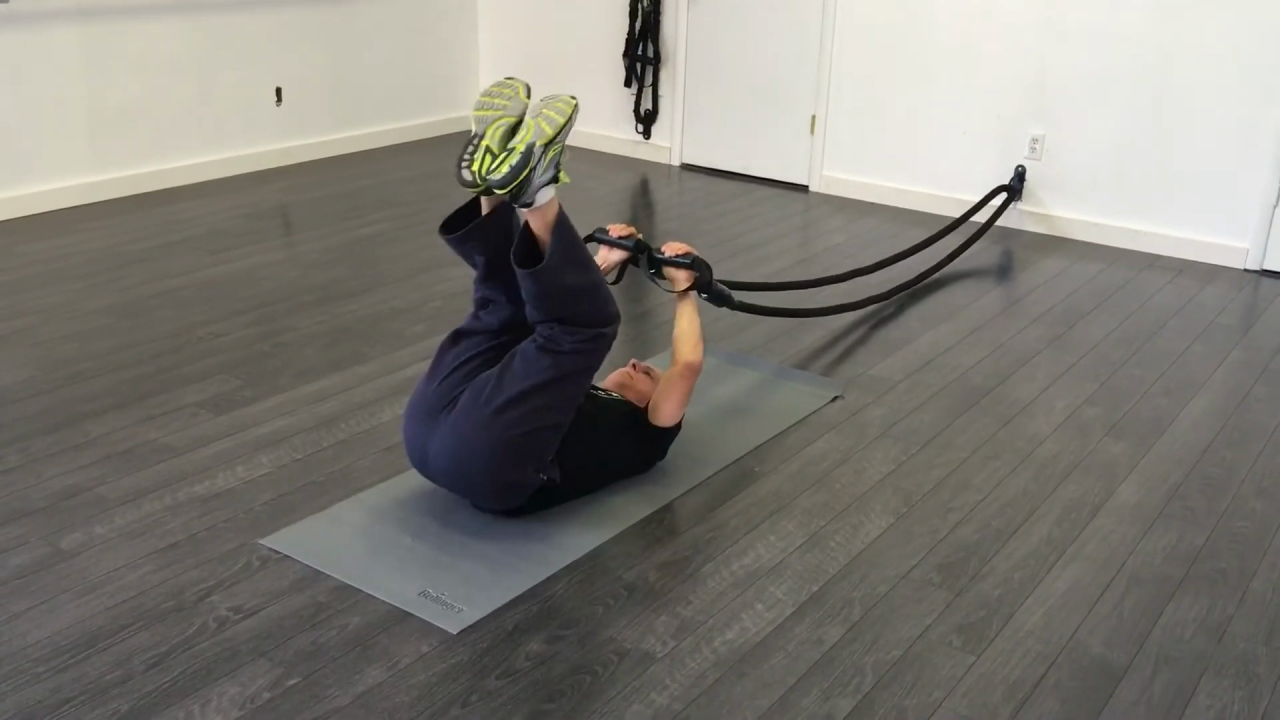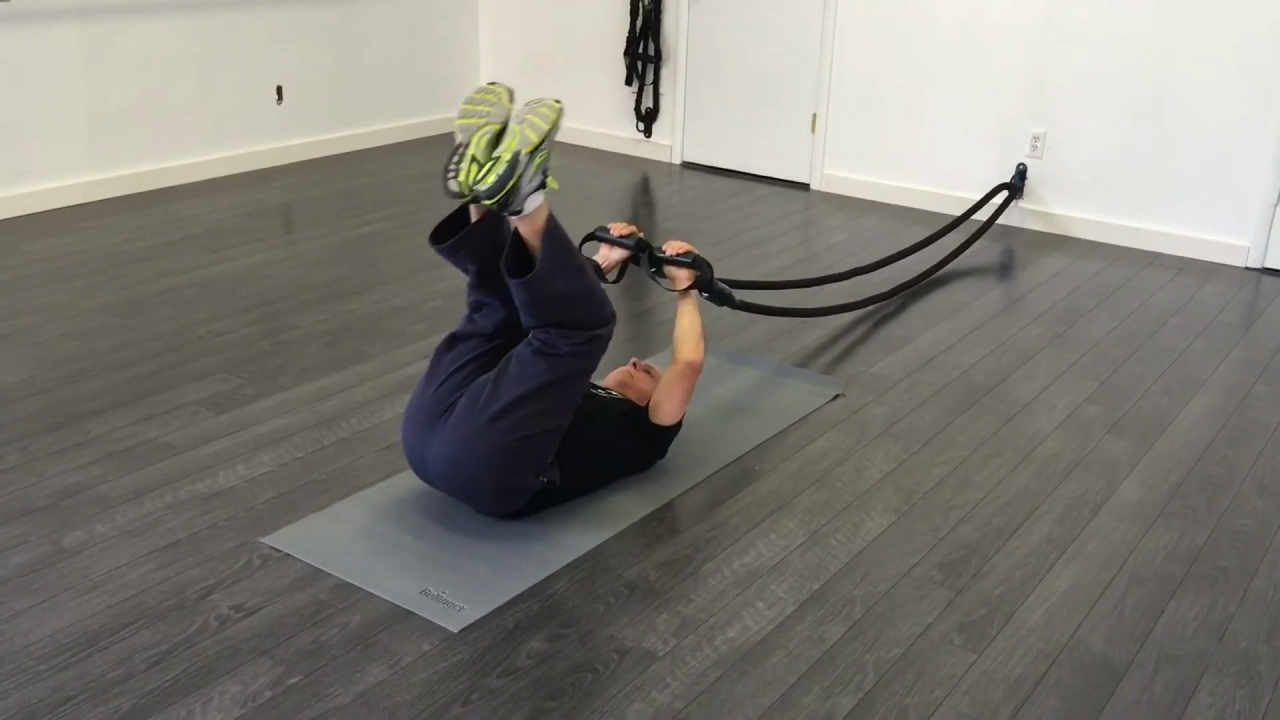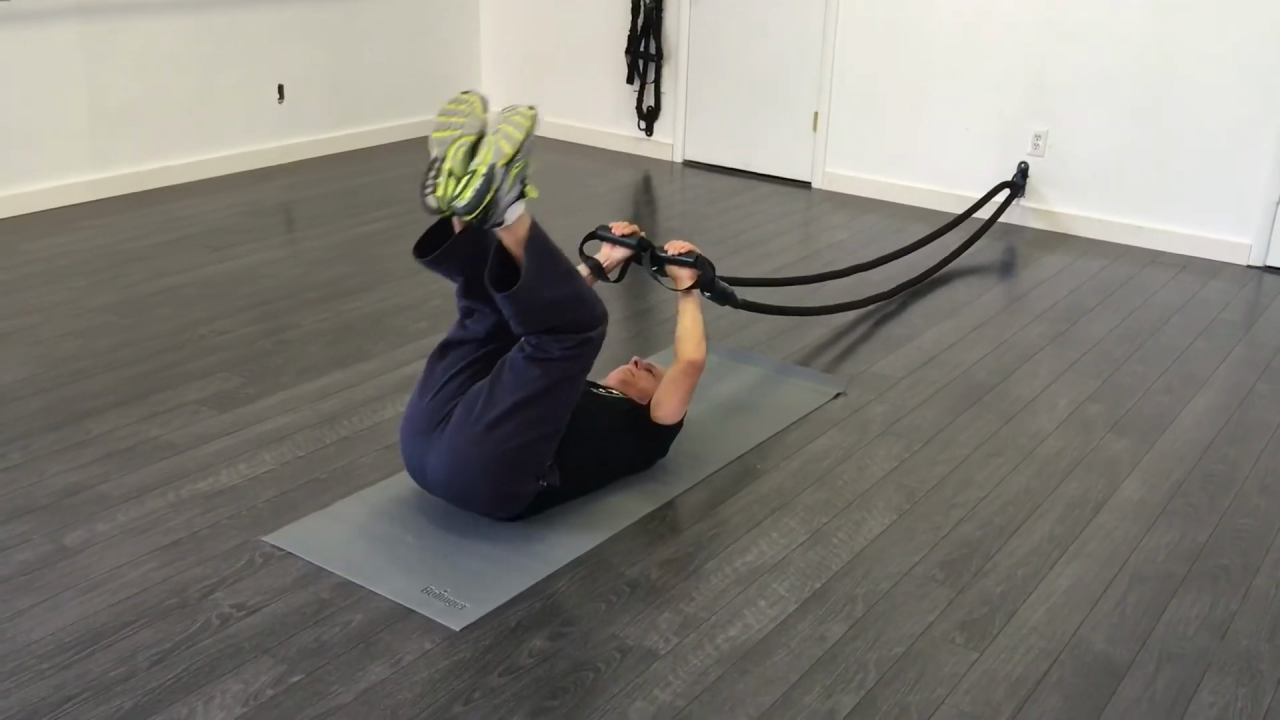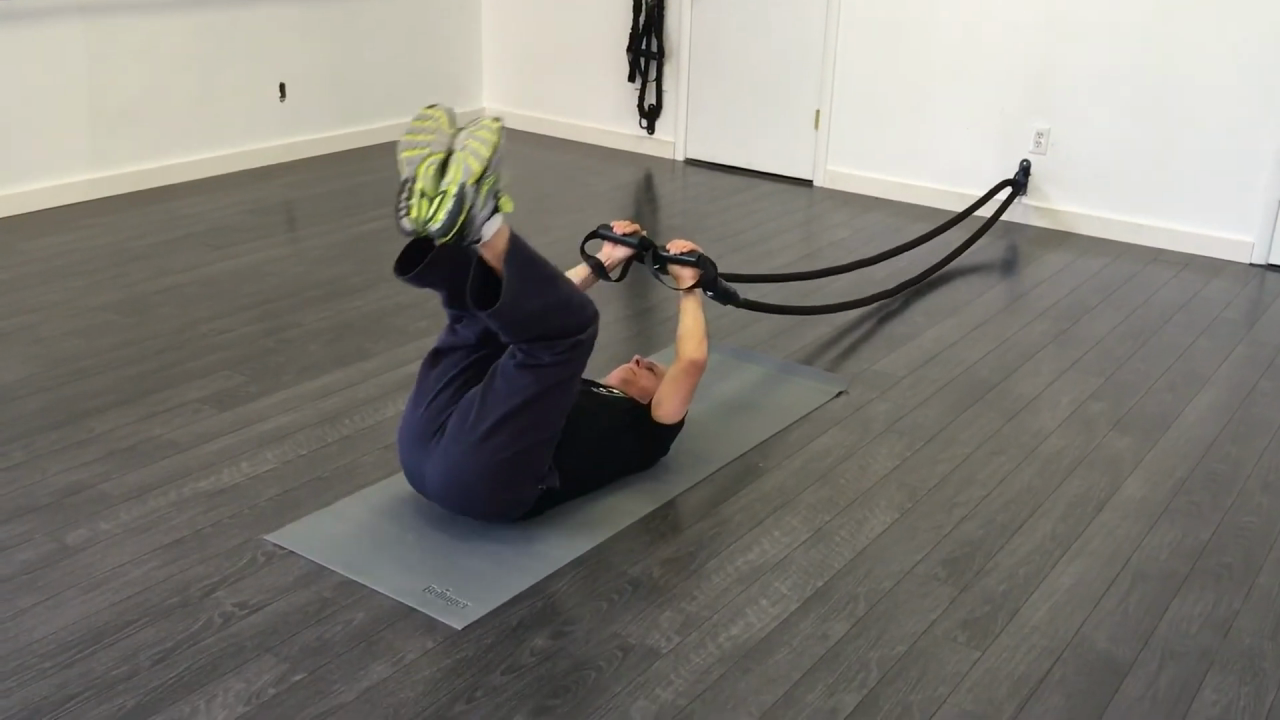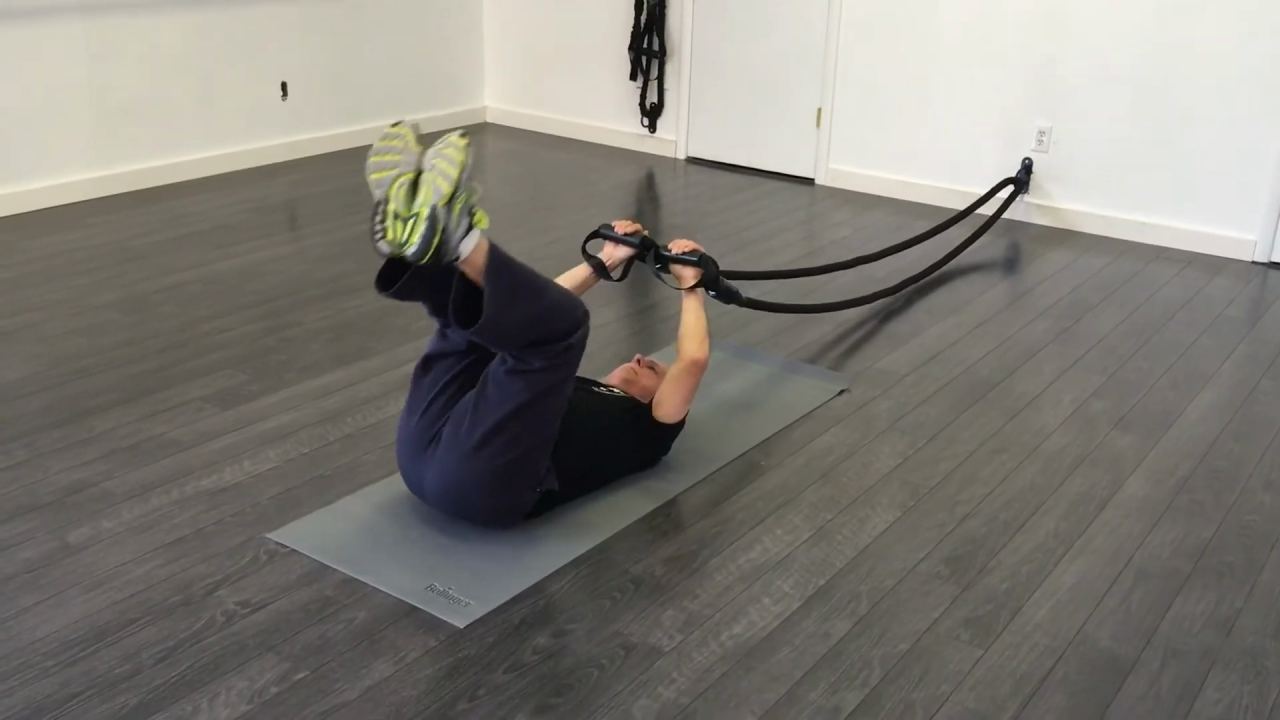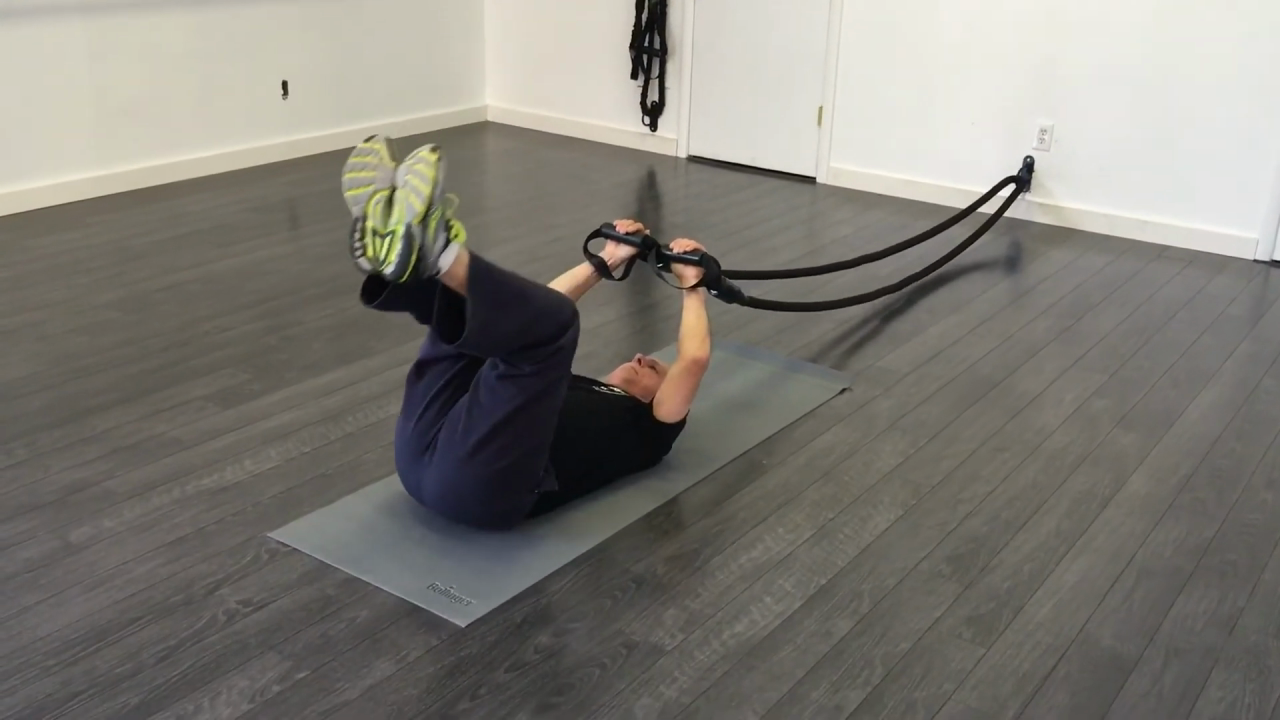
dt=0.1s
person 1, frame 1
left shoulder: (641, 434)
right shoulder: (577, 392)
left elbow: (687, 364)
right elbow: (554, 296)
left wrist: (683, 290)
right wrist: (598, 265)
left hip: (490, 458)
right hip: (432, 430)
left knee: (589, 315)
right knee: (515, 297)
left ankle: (534, 191)
right ankle: (495, 189)
person 1, frame 2
left shoulder: (641, 432)
right shoulder: (576, 393)
left elbow: (688, 363)
right elbow: (553, 300)
left wrist: (684, 289)
right wrist: (598, 265)
left hip: (488, 460)
right hip: (430, 434)
left knee: (584, 318)
right knee: (507, 298)
left ankle: (525, 199)
right ankle: (486, 196)
person 1, frame 3
left shoulder: (644, 431)
right shoulder: (579, 391)
left elbow: (690, 362)
right elbow: (551, 293)
left wrist: (686, 288)
right wrist: (599, 264)
left hip: (488, 471)
right hip: (429, 438)
left knee: (577, 316)
right knee: (501, 297)
left ankle: (504, 206)
right ankle: (468, 209)
person 1, frame 4
left shoulder: (643, 431)
right shoulder: (576, 392)
left elbow: (691, 361)
right elbow: (547, 300)
left wrist: (687, 288)
right wrist: (601, 264)
left hip: (485, 474)
right hip: (426, 445)
left knee: (568, 320)
right knee: (489, 303)
left ankle: (483, 222)
right ankle: (444, 222)
person 1, frame 5
left shoulder: (646, 429)
right shoulder: (583, 390)
left elbow: (693, 360)
right elbow: (539, 301)
left wrist: (690, 287)
right wrist: (602, 262)
left hip: (487, 480)
left knee: (559, 319)
right knee: (479, 303)
left ankle: (454, 235)
right ankle: (417, 231)
person 1, frame 6
left shoulder: (646, 430)
right shoulder: (575, 389)
left elbow: (694, 360)
right elbow: (529, 308)
left wrist: (692, 287)
right wrist: (604, 262)
left hip: (483, 482)
right hip: (424, 453)
left knee: (549, 322)
right knee: (465, 311)
left ankle: (437, 249)
right ankle: (401, 251)
